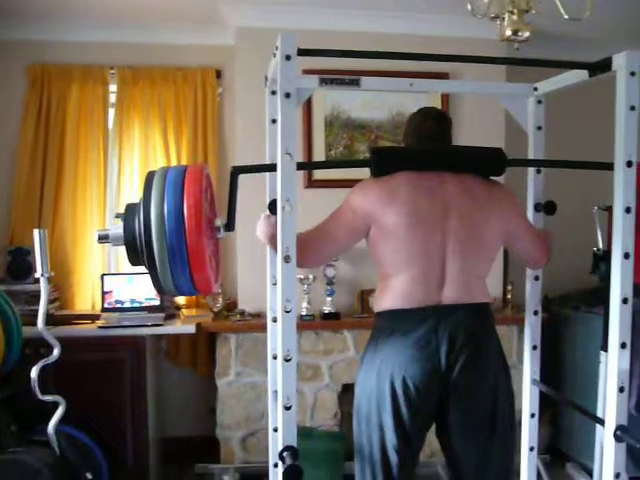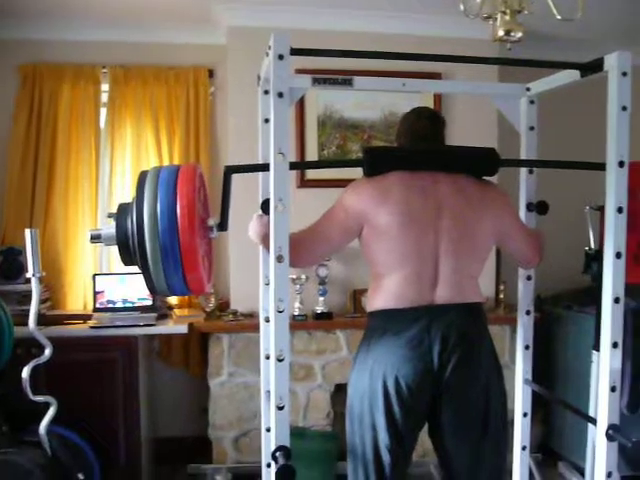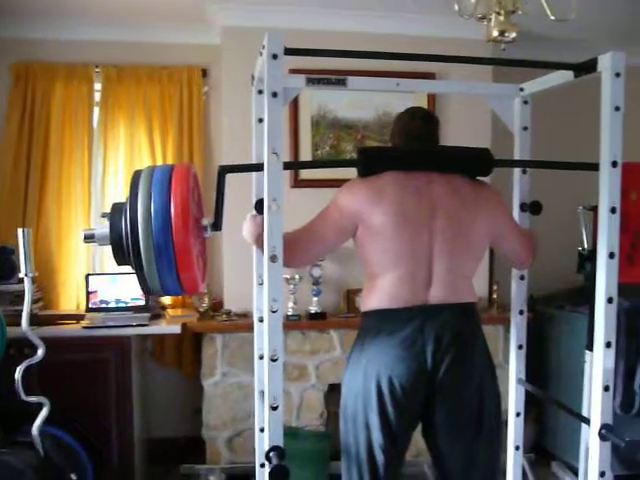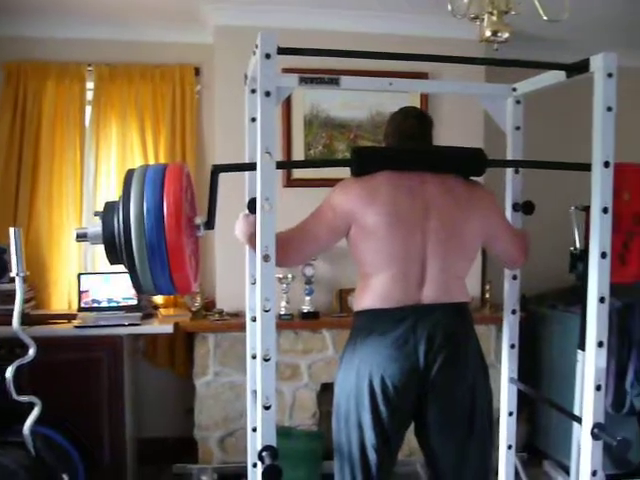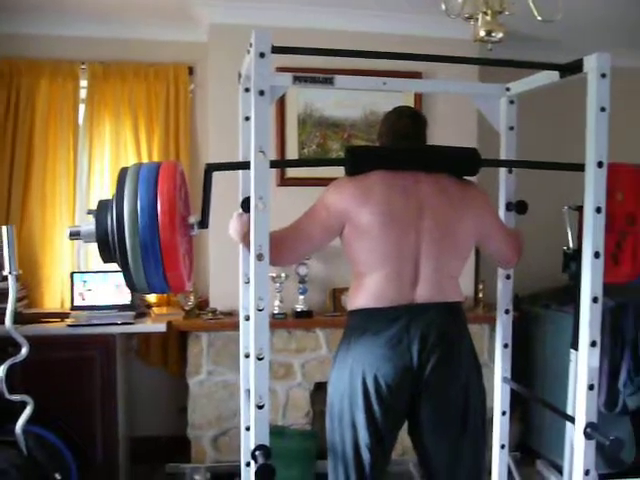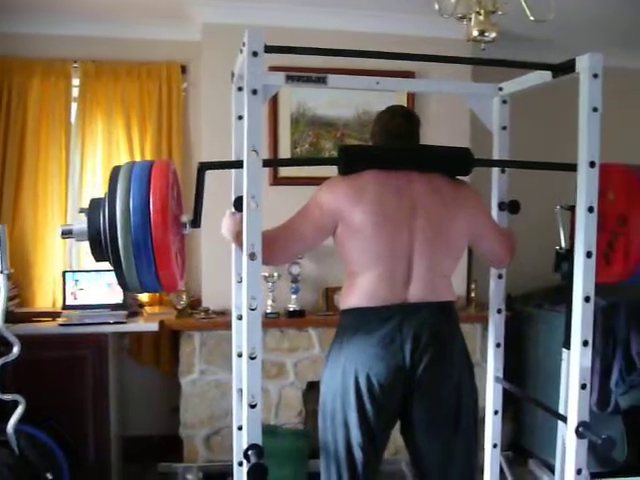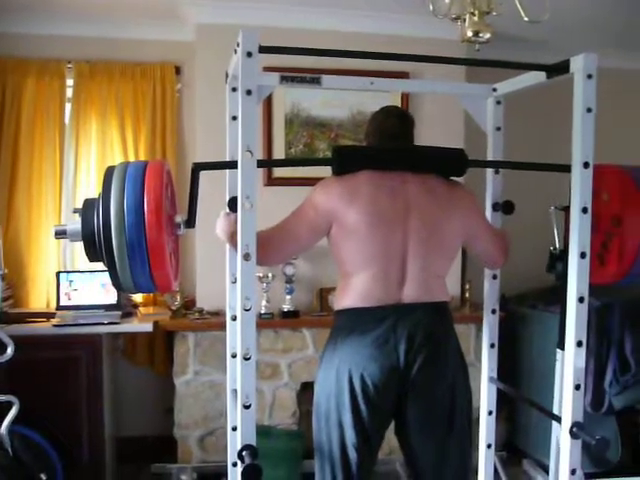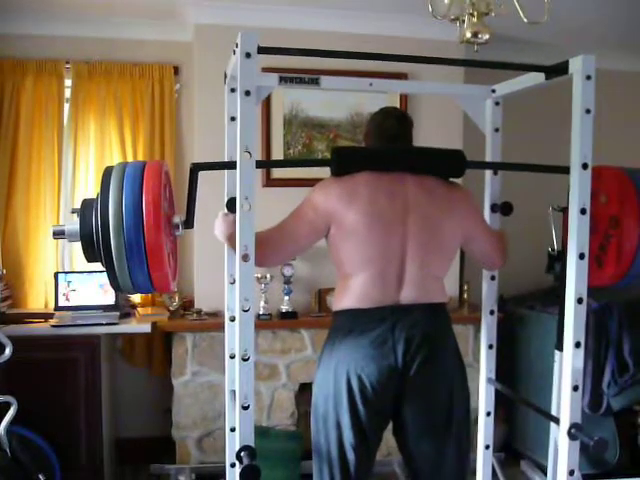
dt=0.1s
person 1, frame 1
left shoulder: (377, 193)
right shoulder: (494, 195)
left elbow: (307, 252)
right elbow: (539, 256)
left wrist: (269, 234)
right wrist: (545, 225)
left hip: (401, 340)
right hip: (474, 337)
person 1, frame 2
left shoulder: (369, 192)
right shoulder: (487, 195)
left elbow: (300, 252)
right elbow: (531, 256)
left wrist: (261, 234)
right wrist: (536, 226)
left hip: (393, 339)
right hip: (467, 336)
person 1, frame 3
left shoulder: (364, 193)
right shoulder: (481, 196)
left elbow: (295, 252)
right elbow: (524, 256)
left wrist: (256, 234)
right wrist: (530, 226)
left hip: (387, 339)
right hip: (461, 336)
person 1, frame 4
left shoulder: (358, 192)
right shoulder: (474, 195)
left elbow: (287, 251)
right elbow: (517, 256)
left wrist: (249, 234)
right wrist: (522, 226)
left hip: (380, 339)
right hip: (454, 337)
person 1, frame 5
left shoulder: (351, 191)
right shoulder: (468, 195)
left elbow: (281, 250)
right elbow: (510, 255)
left wrist: (243, 232)
right wrist: (515, 226)
left hip: (374, 338)
right hip: (447, 336)
person 1, frame 6
left shoulder: (344, 190)
right shoulder: (460, 194)
left elbow: (274, 249)
right elbow: (503, 255)
left wrist: (235, 231)
right wrist: (507, 224)
left hip: (367, 338)
right hip: (439, 336)
person 1, frame 7
left shoulder: (339, 191)
right shoulder: (454, 195)
left elbow: (269, 250)
right elbow: (496, 256)
left wrist: (230, 232)
right wrist: (500, 225)
left hip: (361, 338)
right hip: (433, 336)
person 1, frame 8
left shoulder: (338, 192)
right shoulder: (452, 196)
left elbow: (267, 251)
right elbow: (495, 257)
left wrist: (228, 232)
right wrist: (500, 226)
left hip: (359, 337)
right hip: (432, 337)
